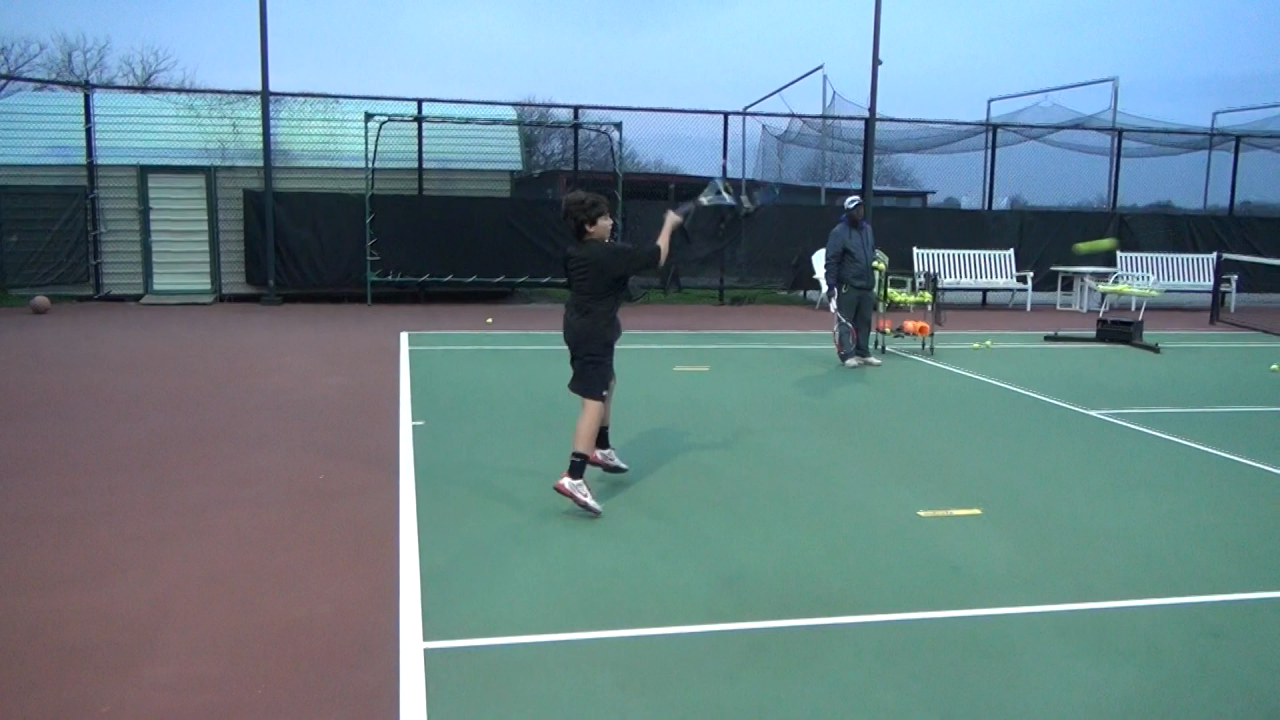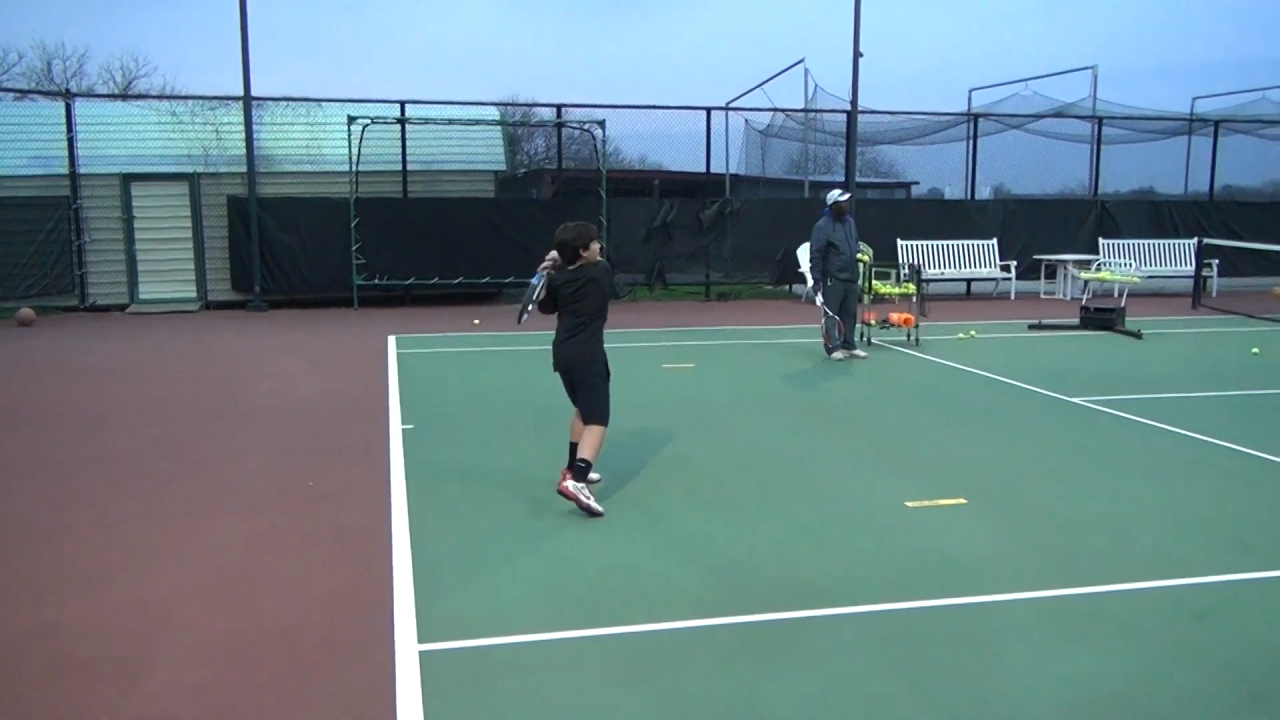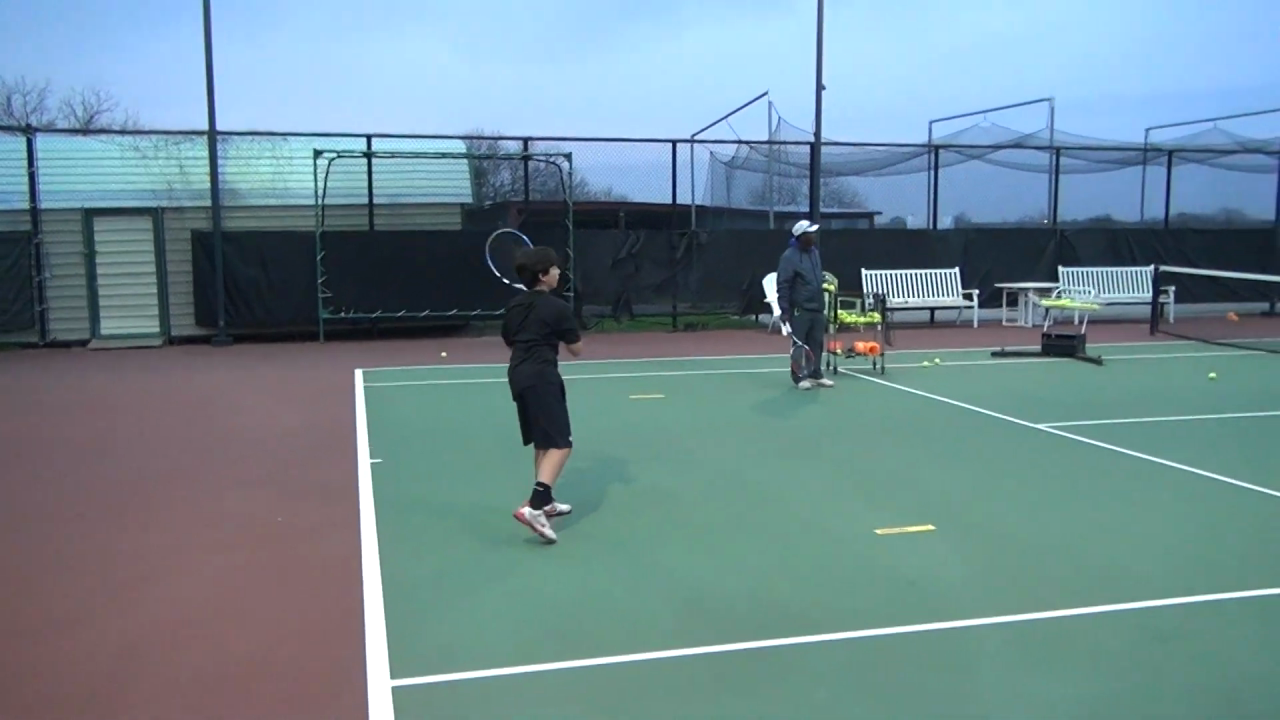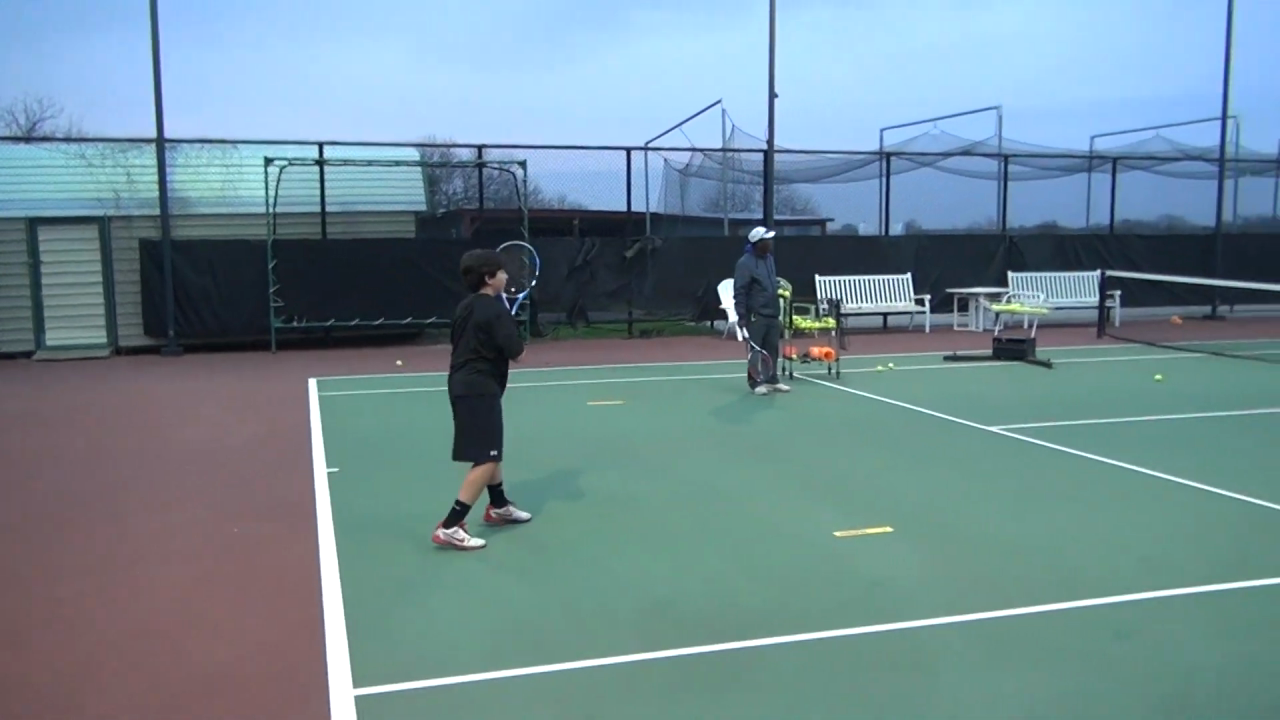
dt=0.3s
person 1, frame 1
left shoulder: (575, 252)
right shoulder: (611, 253)
right elbow: (658, 258)
right wrist: (668, 225)
left hip: (579, 327)
right hip: (594, 333)
left knee: (604, 385)
right knee: (595, 399)
left ankle: (601, 448)
right ankle: (573, 477)
person 1, frame 2
left shoulder: (556, 280)
right shoulder: (601, 272)
left elbow: (544, 307)
left wrist: (558, 259)
right wrist: (560, 259)
left hip: (563, 352)
right hip: (588, 355)
left knee: (584, 409)
right knee: (597, 420)
left ankle: (574, 470)
right ankle: (577, 481)
person 1, frame 3
left shoulder: (516, 305)
right shoulder: (558, 307)
right elbow: (577, 348)
left hip: (519, 376)
right hip: (541, 379)
left knee: (545, 443)
right knee: (560, 445)
left ankle: (544, 502)
right ankle: (533, 509)
person 1, frame 4
left shoulder: (464, 308)
right shoulder: (498, 311)
right elbow: (517, 354)
right wrist: (514, 340)
left hip: (461, 384)
right hip: (480, 389)
left knee: (487, 452)
right knee: (487, 459)
left ankle: (498, 506)
right ankle: (450, 526)
person 2, frame 1
left shoulder: (867, 229)
right shoulder: (839, 232)
right elbow: (831, 261)
right wrist: (831, 285)
left hip: (867, 286)
right hip: (848, 287)
left knee: (864, 322)
right knee: (846, 322)
left ankle: (862, 353)
right ankle: (846, 354)
person 2, frame 2
left shoulder: (850, 221)
right shoulder: (823, 226)
right elbow: (816, 255)
left wrist: (860, 255)
right wrist: (816, 279)
left hip: (852, 278)
right hip: (833, 280)
left knee: (850, 314)
right knee: (832, 315)
left ankle: (849, 346)
right ankle: (832, 348)
person 2, frame 3
left shoulder: (814, 252)
right shoulder: (789, 257)
right elbow: (783, 285)
left wrist: (825, 284)
right wrist: (784, 310)
left hip: (818, 308)
right hip: (799, 310)
left knee: (816, 343)
right knee: (799, 344)
left ankle: (815, 374)
right ankle: (799, 377)
person 2, frame 4
left shoulder: (769, 258)
right shoulder: (745, 263)
right elbow: (740, 291)
left wrist: (780, 290)
right wrist: (742, 315)
left hip: (773, 314)
right hip: (756, 315)
left knee: (772, 349)
left ankle: (771, 380)
right ankle: (756, 382)
